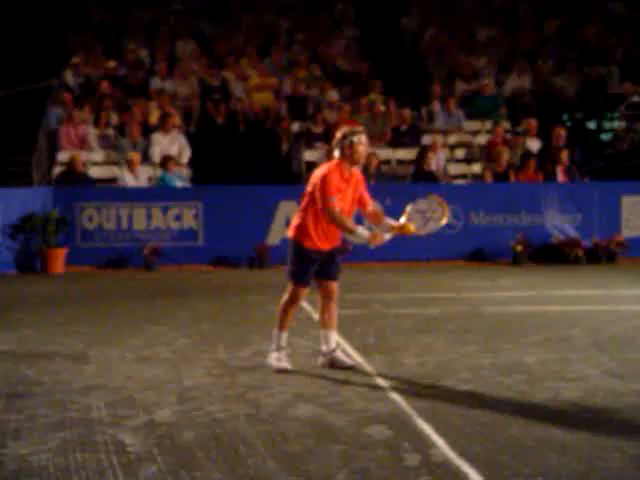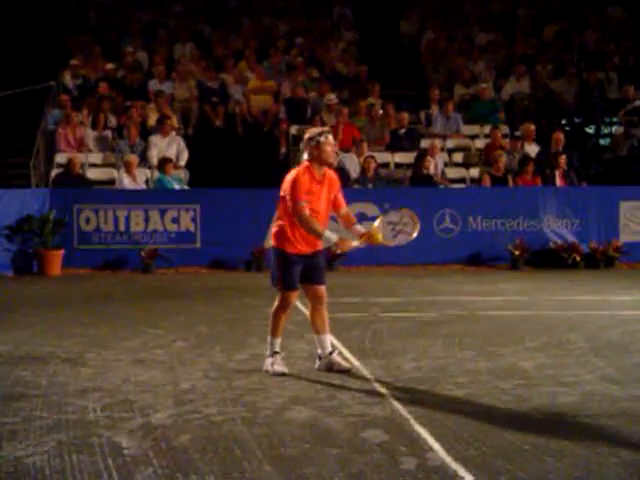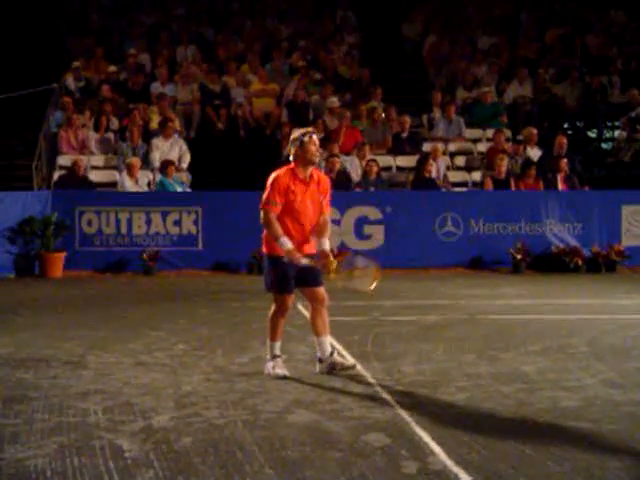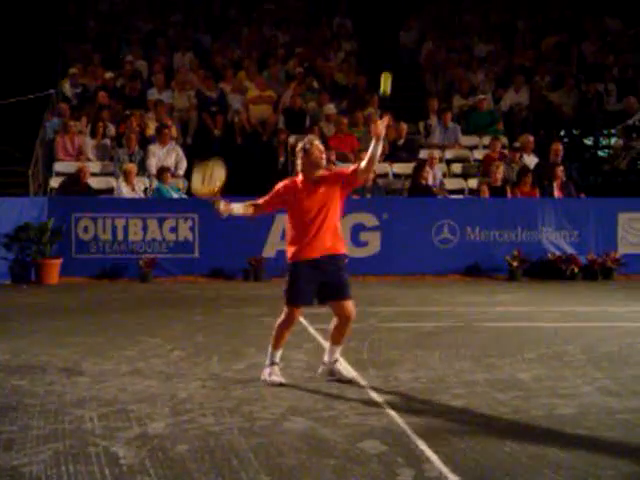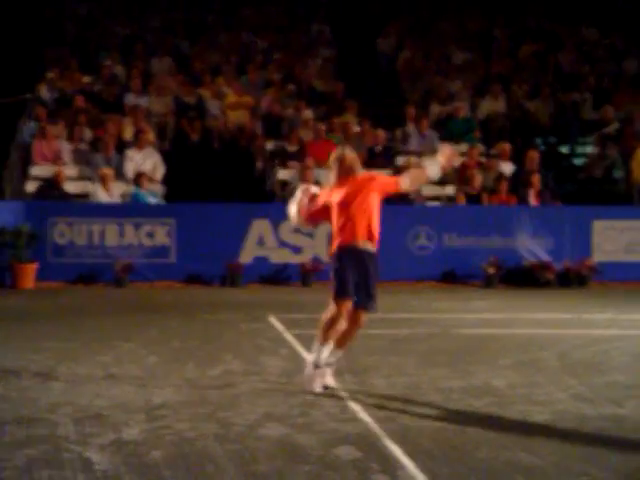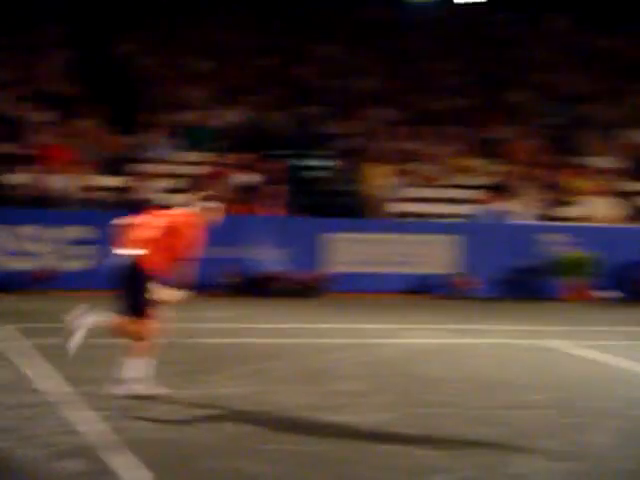
dt=0.5s
person 1, frame 1
left shoulder: (356, 177)
right shoulder: (327, 175)
left elbow: (369, 209)
right elbow: (332, 216)
right wrist: (365, 234)
left hip: (329, 245)
right hip: (306, 242)
left knee: (330, 294)
right knee: (295, 295)
left ankle: (329, 351)
right ankle: (278, 350)
person 1, frame 2
left shoulder: (332, 178)
right shoulder: (297, 178)
left elbow: (342, 212)
right elbow: (302, 219)
left wrist: (361, 231)
right wrist: (333, 239)
left hip: (312, 249)
right hip: (288, 247)
left knee: (319, 299)
right knee: (286, 301)
left ankle: (326, 355)
right ankle: (273, 355)
person 1, frame 3
left shoulder: (322, 181)
right shoulder: (280, 179)
left elbow: (323, 219)
right elbow: (269, 217)
left wrist: (325, 247)
right wrist: (287, 248)
left hip: (307, 251)
right hip: (282, 254)
left knee: (319, 300)
right knee: (283, 304)
left ankle: (326, 357)
right ankle: (274, 359)
person 1, frame 4
left shoulder: (338, 178)
right shoulder: (288, 188)
left elbow: (366, 169)
right elbow: (259, 207)
left wrist: (378, 139)
right wrist: (232, 208)
left hip: (332, 258)
right hip: (302, 261)
left knee: (347, 314)
right knee: (291, 315)
left ankle: (330, 364)
right ankle: (272, 365)
person 1, frame 5
left shoulder: (374, 182)
right shoulder: (330, 195)
left elbow: (411, 181)
right elbow: (305, 219)
left wrist: (439, 164)
right wrist: (303, 199)
left hip: (367, 256)
right hip: (346, 253)
left knee: (355, 320)
right knee: (340, 309)
left ankle: (326, 364)
right ankle: (315, 363)
person 1, frame 6
left shoulder: (170, 216)
right shoulder: (192, 224)
right elbow: (184, 265)
left hip: (126, 262)
right hip: (139, 268)
left knee: (148, 327)
right knee: (143, 331)
left ankle: (131, 379)
right ankle: (88, 321)
